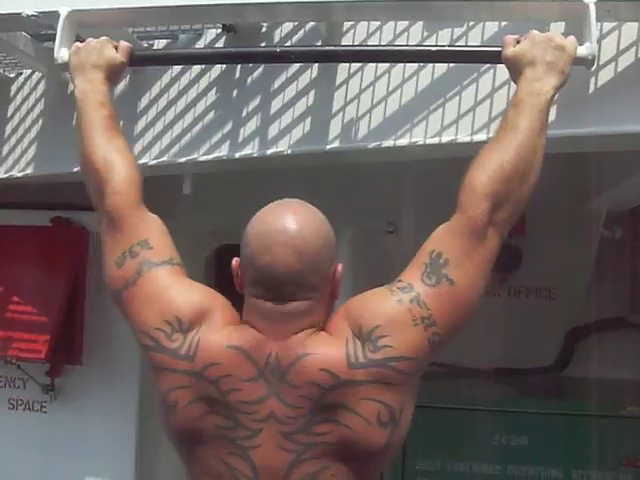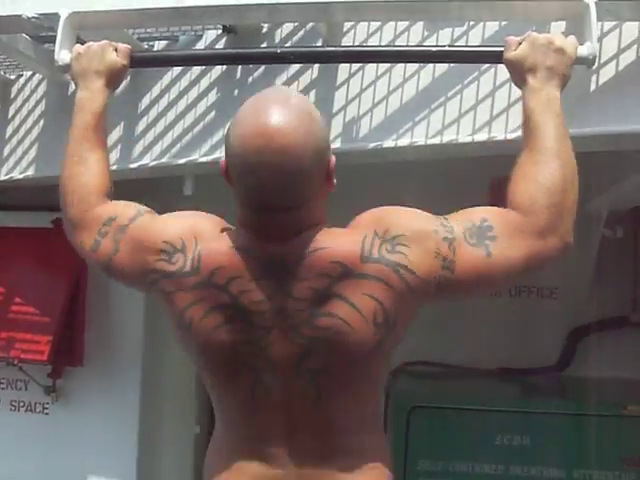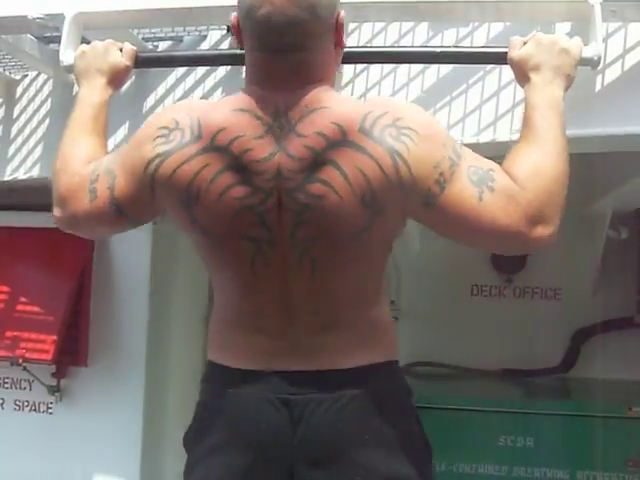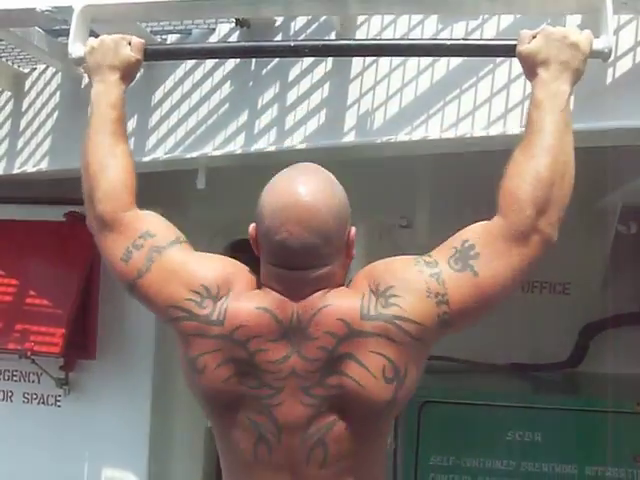
dt=0.5s
person 1, frame 1
left shoulder: (188, 345)
right shoulder: (376, 353)
left elbow: (118, 203)
right elbow: (485, 212)
left wrist: (92, 82)
right wrist: (537, 84)
person 1, frame 2
left shoulder: (184, 252)
right shoulder: (388, 251)
left elbow: (83, 220)
right elbow: (545, 227)
left wrist: (92, 90)
right wrist: (542, 89)
person 1, frame 3
left shoulder: (180, 133)
right shoulder: (388, 132)
left elbow: (71, 205)
right elbow: (533, 219)
left wrist: (95, 82)
right wrist: (546, 82)
left hip: (237, 405)
right hip: (358, 409)
person 1, frame 4
left shoulder: (210, 309)
right shoulder: (392, 314)
left elbow: (110, 215)
right elbow: (531, 222)
left wrist: (108, 82)
right wrist: (552, 81)
